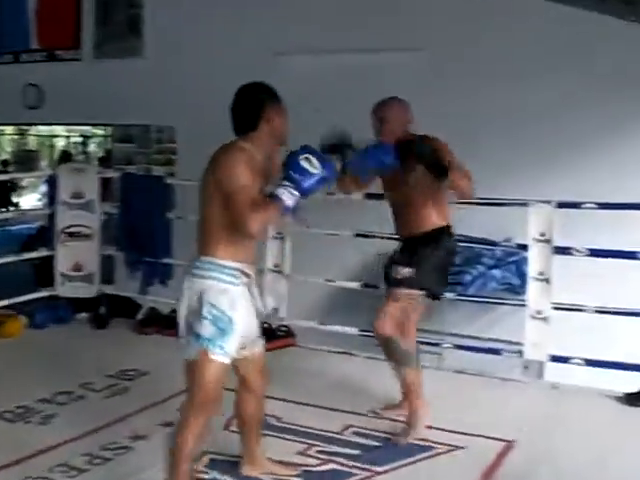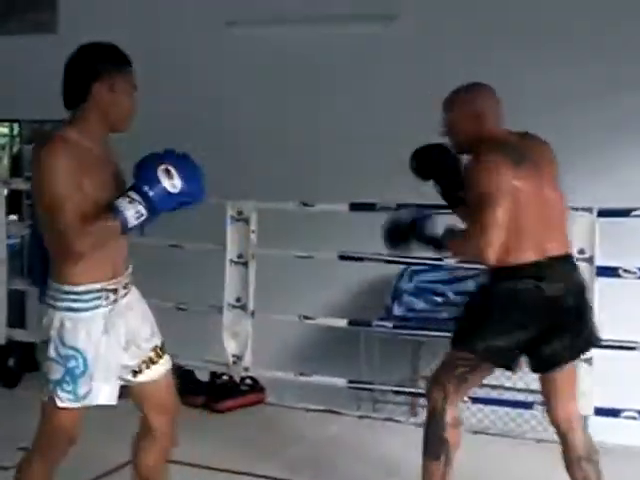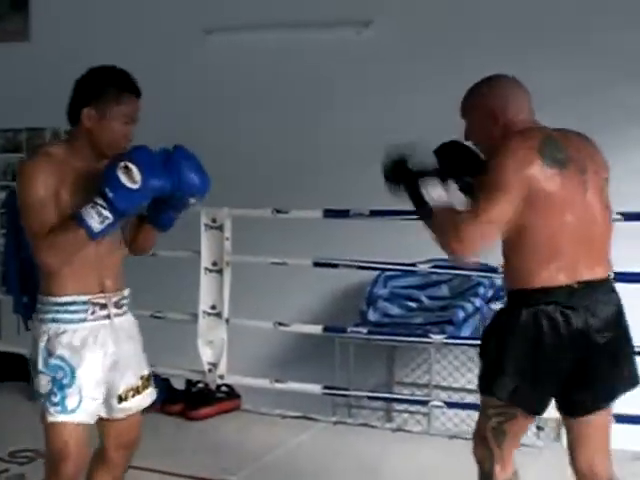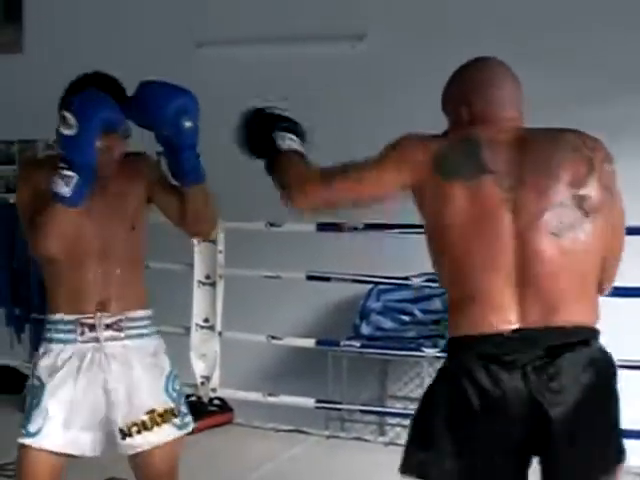
dt=0.7s
person 1, frame 1
left shoulder: (264, 161)
right shoulder: (233, 158)
right elbow: (251, 223)
right wrist: (295, 186)
left hip: (237, 287)
right hip: (216, 285)
left knee: (255, 377)
right knee: (203, 402)
person 1, frame 2
left shoulder: (100, 149)
right shoulder: (57, 155)
right elbow: (78, 241)
left wrist: (157, 200)
right wrist: (143, 199)
left hip: (124, 301)
right hip: (80, 311)
left knee: (163, 415)
right knee: (56, 439)
person 1, frame 3
left shoulder: (117, 168)
right shoulder: (41, 168)
left elbow: (137, 244)
right elbow: (48, 254)
left wrist: (167, 205)
right wrist: (111, 200)
left hip: (119, 320)
right hip: (68, 324)
left knee: (119, 446)
person 1, frame 4
left shoulder: (140, 171)
right shoulder: (37, 176)
left elbow: (201, 225)
right elbow: (46, 246)
left wrist: (183, 152)
right wrist: (75, 166)
left hip: (136, 342)
right hip: (68, 345)
person 2, frame 1
left shoulder: (429, 147)
right shoulder: (384, 154)
left elbow: (467, 190)
right elbow: (348, 185)
left wrist: (436, 165)
right wrist: (346, 166)
left hip: (431, 247)
right hip: (410, 247)
left knee: (386, 325)
right knee: (405, 328)
left ankle: (418, 408)
right ankle: (409, 400)
person 2, frame 2
left shoulder: (490, 163)
right shoulder: (536, 147)
left elbow: (486, 249)
left wrist: (434, 234)
right wrist: (456, 186)
left hip: (516, 291)
right hip: (563, 285)
left knee: (443, 393)
right knee: (565, 415)
person 2, frame 3
left shoulder: (517, 152)
right shoulder: (584, 148)
left elbow: (465, 245)
left wrist: (420, 190)
right wrist: (483, 185)
left hip: (543, 320)
right hip: (602, 313)
person 2, frame 4
left shoulder: (428, 157)
right shoulder: (589, 156)
left elbow: (306, 194)
right elbow: (600, 279)
left wrist: (280, 145)
left hip: (479, 377)
right hip: (577, 372)
